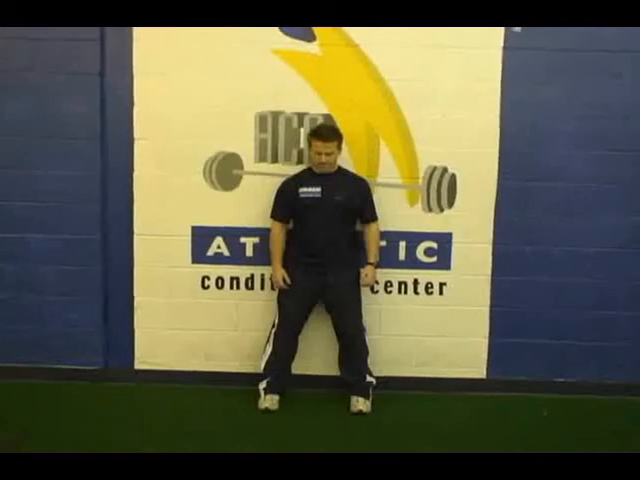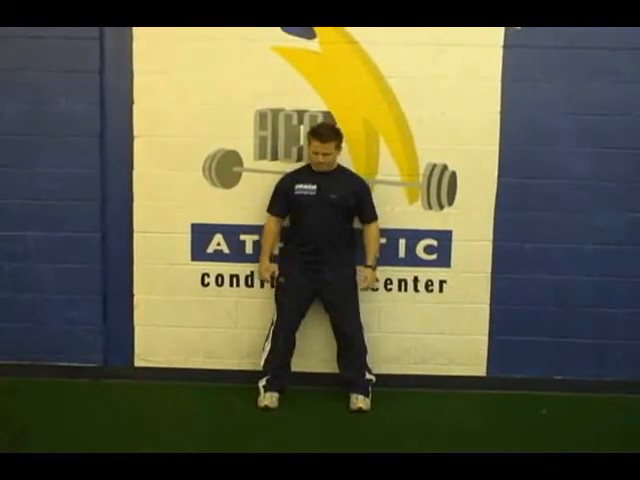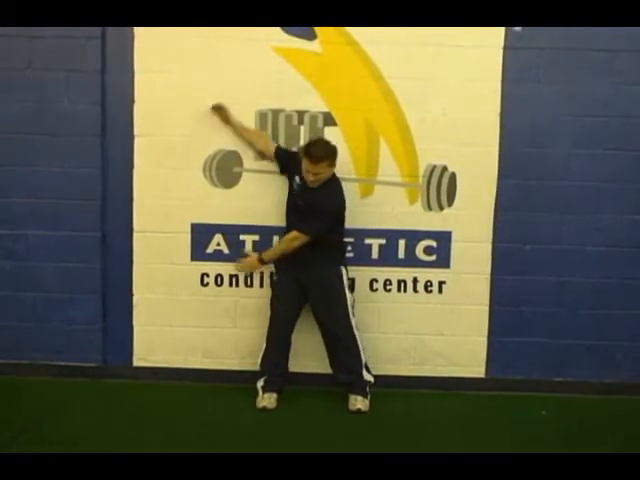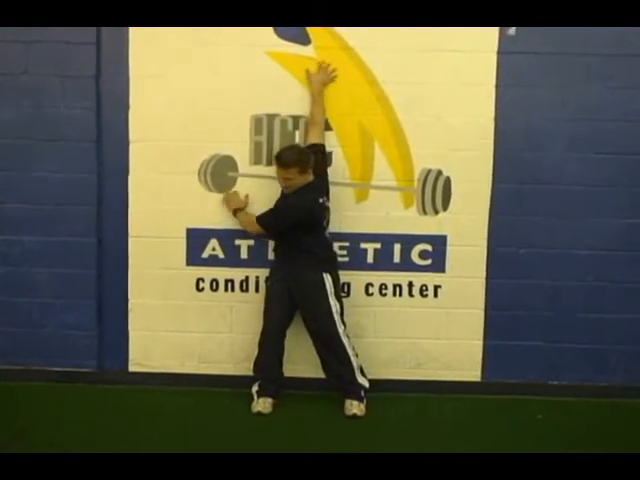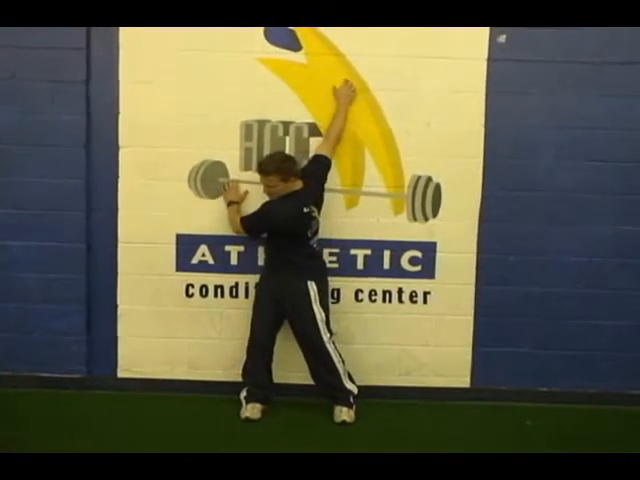
dt=1s
person 1, frame 1
left shoulder: (356, 186)
right shoulder: (293, 185)
left elbow: (370, 226)
right elbow: (279, 227)
left wrist: (370, 263)
right wrist: (277, 265)
left hip: (343, 273)
right hip: (299, 272)
left knee: (352, 332)
right knee: (285, 329)
left ankle: (361, 390)
right ankle: (271, 388)
person 1, frame 2
left shoulder: (354, 184)
right shoulder: (291, 181)
left elbow: (370, 225)
right elbow: (274, 220)
left wrist: (370, 265)
right wrist: (265, 257)
left hip: (339, 270)
right hip: (296, 268)
left knee: (349, 330)
right knee: (283, 326)
left ankle: (360, 388)
right ankle: (271, 386)
person 1, frame 3
left shoulder: (331, 198)
right shoulder: (297, 163)
left elbow: (297, 238)
right elbow: (265, 145)
left wrist: (260, 259)
right wrist: (230, 122)
left hip: (326, 268)
right hip: (290, 264)
left knee: (338, 328)
right knee: (279, 325)
left ankle: (358, 388)
right ankle: (269, 386)
person 1, frame 4
left shoulder: (296, 205)
right shoulder: (316, 168)
left elbow: (256, 226)
right elbow: (316, 128)
left wrist: (237, 208)
right wrist: (316, 89)
left hip: (315, 274)
right hip: (284, 269)
left knee: (330, 333)
right knee: (272, 330)
left ankle: (355, 392)
right ankle: (265, 391)
person 1, frame 5
left shoulder: (278, 212)
right shoulder: (312, 179)
left elbow: (239, 226)
right elbow: (330, 140)
left wrist: (233, 202)
right wrist: (342, 104)
left hip: (304, 282)
right hip: (273, 278)
left knee: (317, 341)
right knee: (260, 338)
left ankle: (344, 398)
right ankle: (254, 397)
